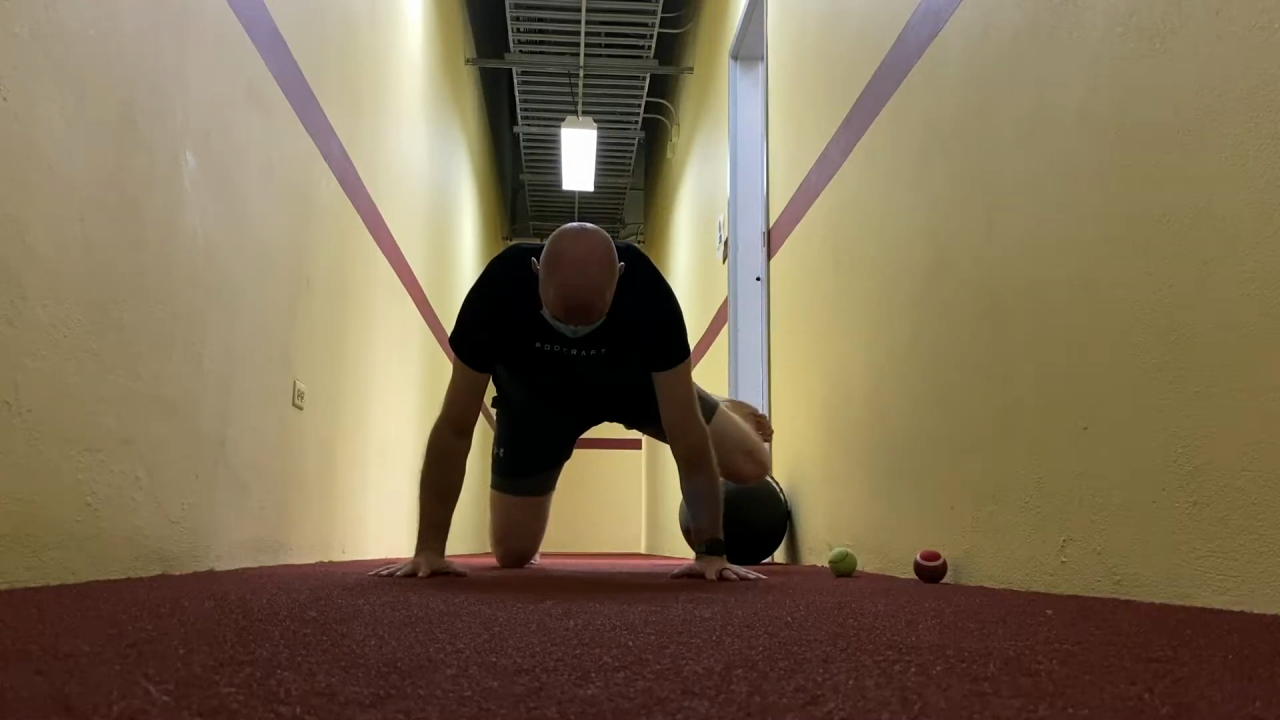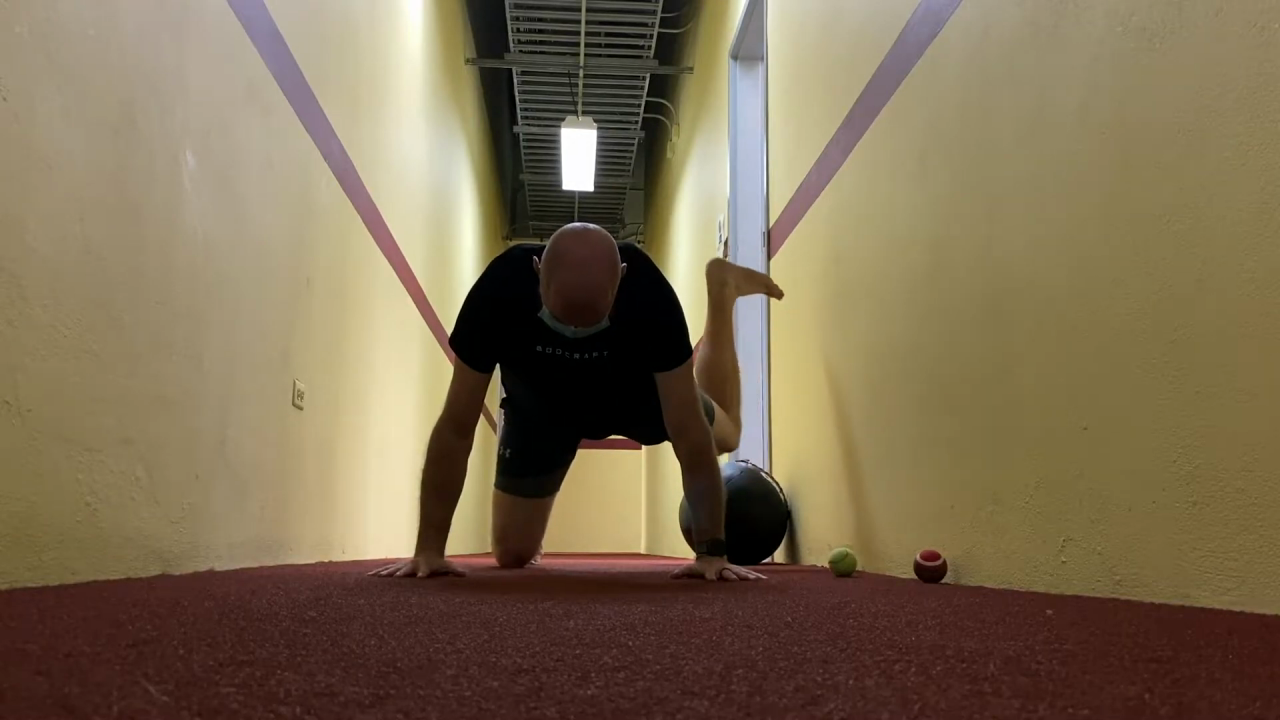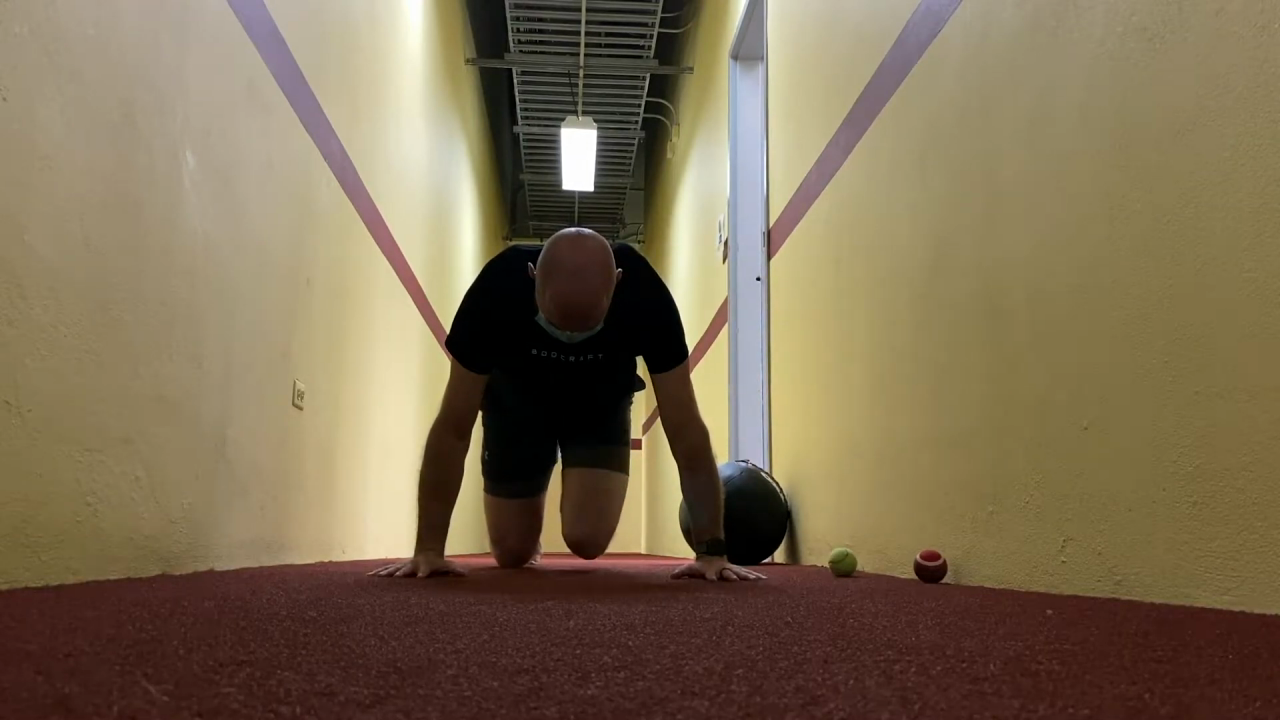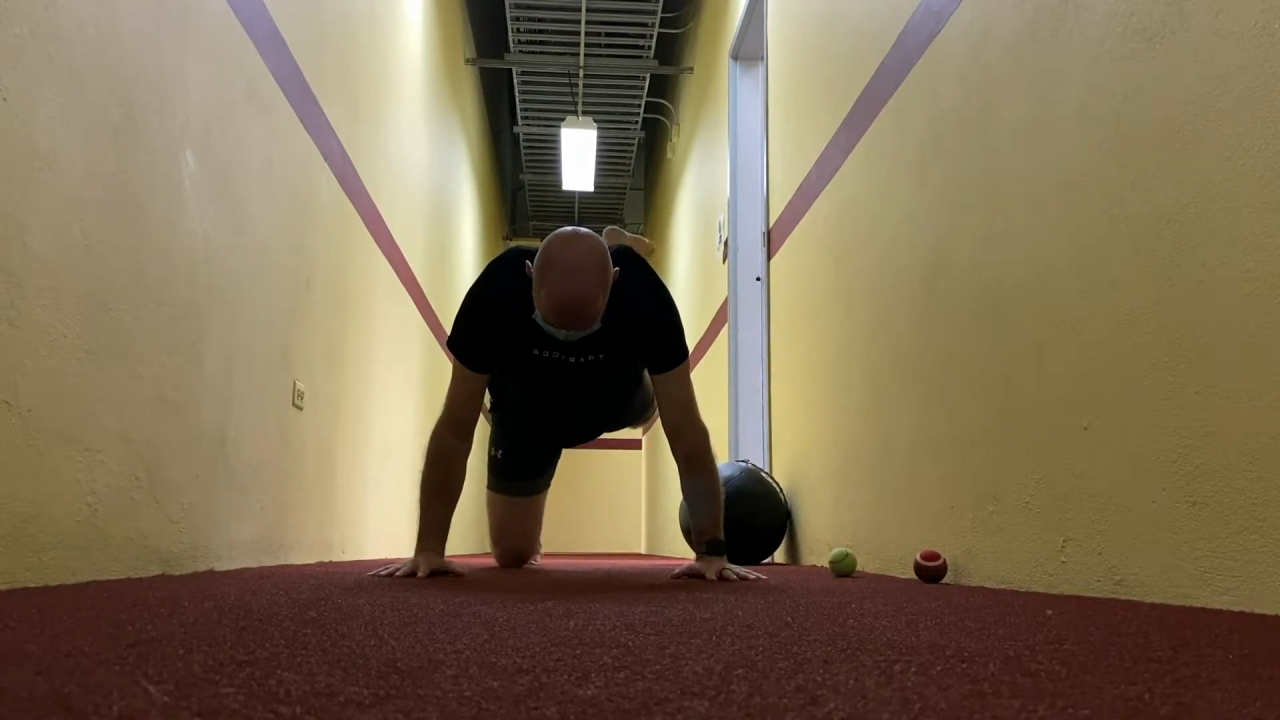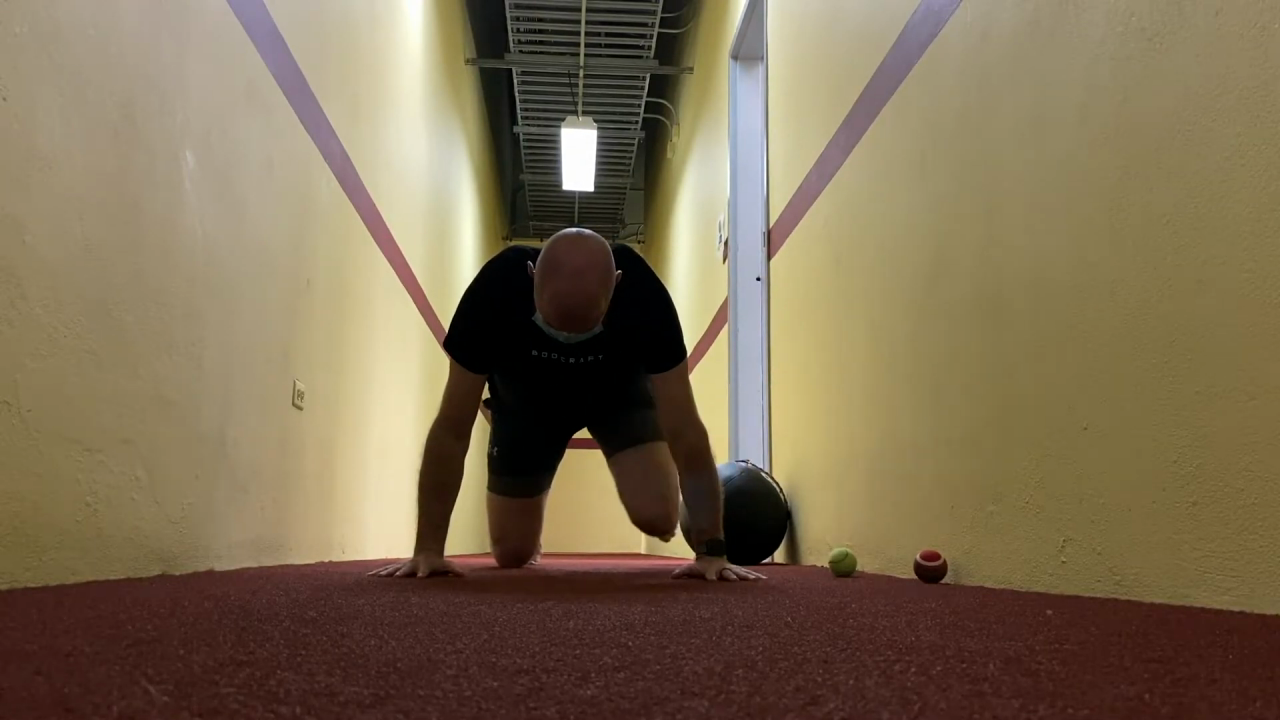
dt=1s
person 1, frame 1
left shoulder: (647, 290)
right shoulder: (500, 286)
left elbow: (686, 429)
right elbow: (455, 426)
left wrist: (711, 550)
right wrist: (429, 549)
left hip: (631, 383)
right hip: (534, 399)
left knee: (752, 465)
right knee: (512, 552)
left ankle: (725, 410)
person 1, frame 2
left shoulder: (648, 290)
right shoulder: (501, 287)
left elbow: (688, 430)
right elbow: (456, 427)
left wrist: (711, 550)
right wrist: (429, 549)
left hip: (633, 390)
right hip: (539, 405)
left knee: (724, 435)
right knee: (513, 554)
left ankle: (721, 286)
person 1, frame 3
left shoulder: (644, 292)
right shoulder: (497, 288)
left elbow: (684, 428)
right elbow: (453, 427)
left wrist: (710, 550)
right wrist: (428, 549)
left hip: (601, 404)
right hip: (518, 405)
left knee: (587, 541)
right knee: (512, 555)
right ankle: (529, 506)
person 1, frame 4
left shoulder: (642, 292)
right shoulder: (496, 290)
left elbow: (685, 428)
right elbow: (455, 428)
left wrist: (711, 550)
right wrist: (429, 549)
left hip: (612, 401)
right hip: (525, 412)
right knee: (512, 555)
person 1, frame 5
left shoulder: (642, 291)
right shoulder: (496, 288)
left elbow: (683, 428)
right elbow: (452, 428)
left wrist: (710, 551)
right wrist: (428, 549)
left hip: (617, 383)
right hip: (527, 400)
left knee: (657, 517)
right knee: (512, 555)
right ankle: (527, 509)
